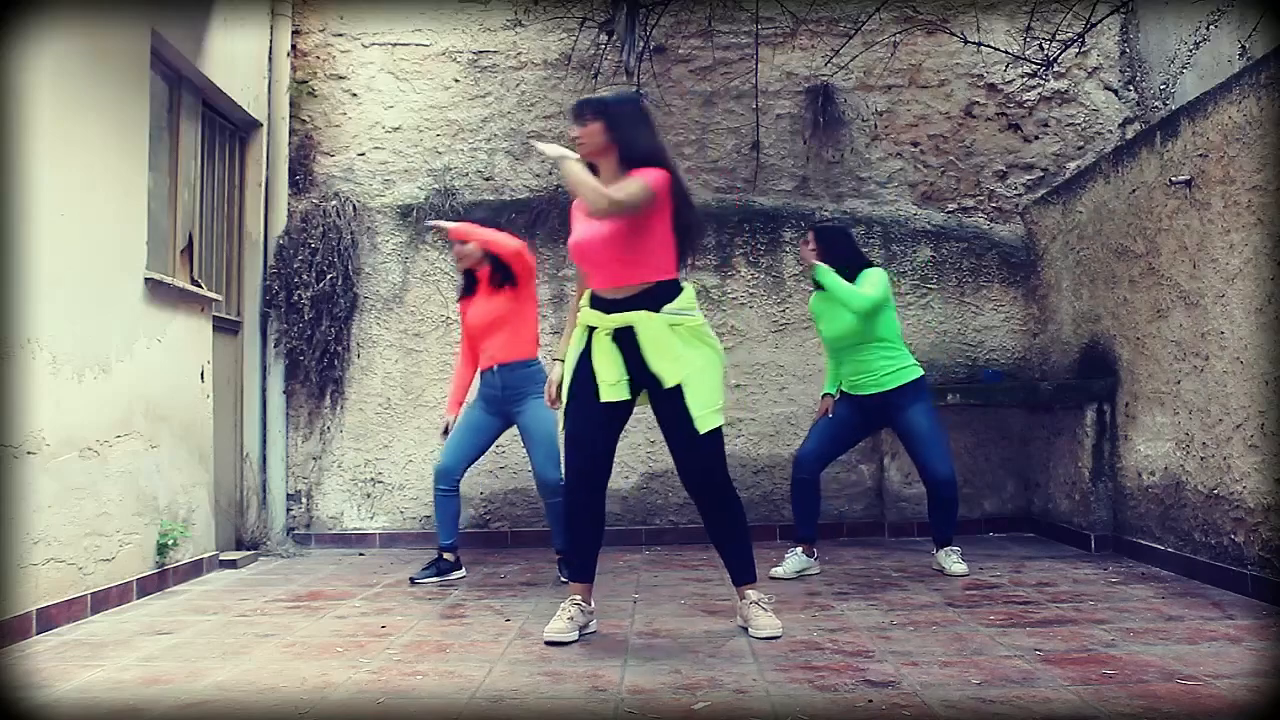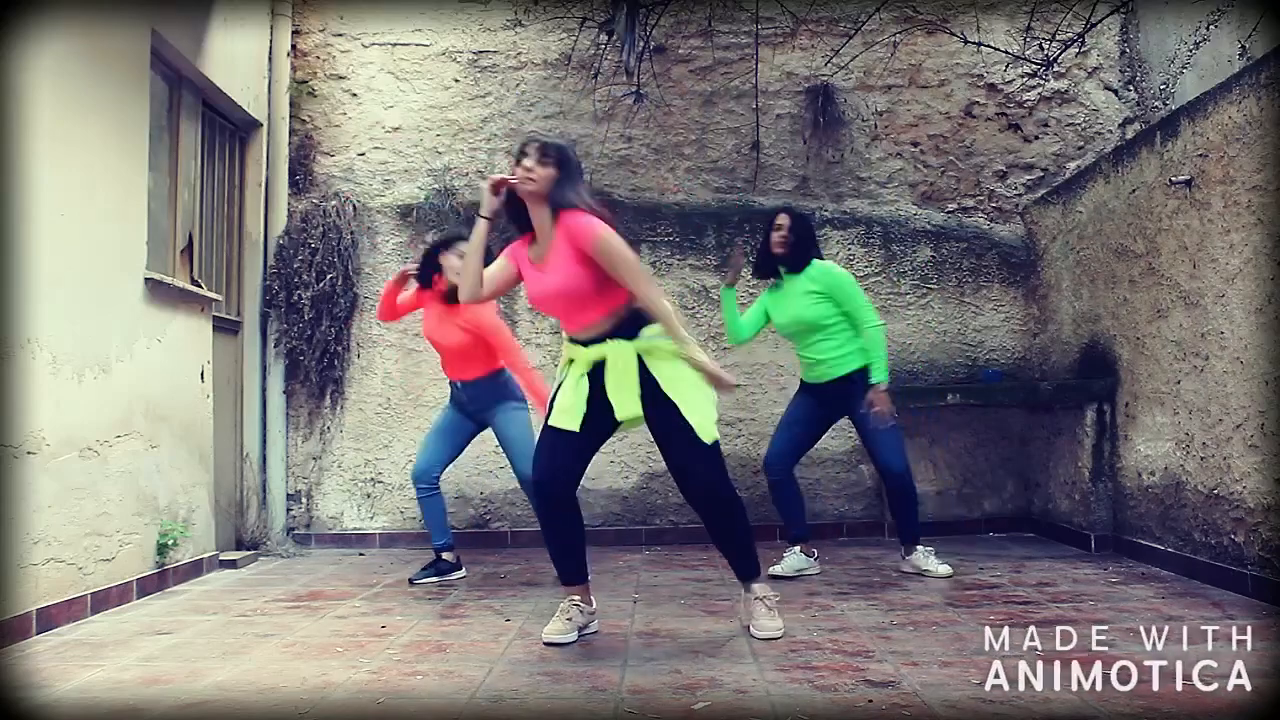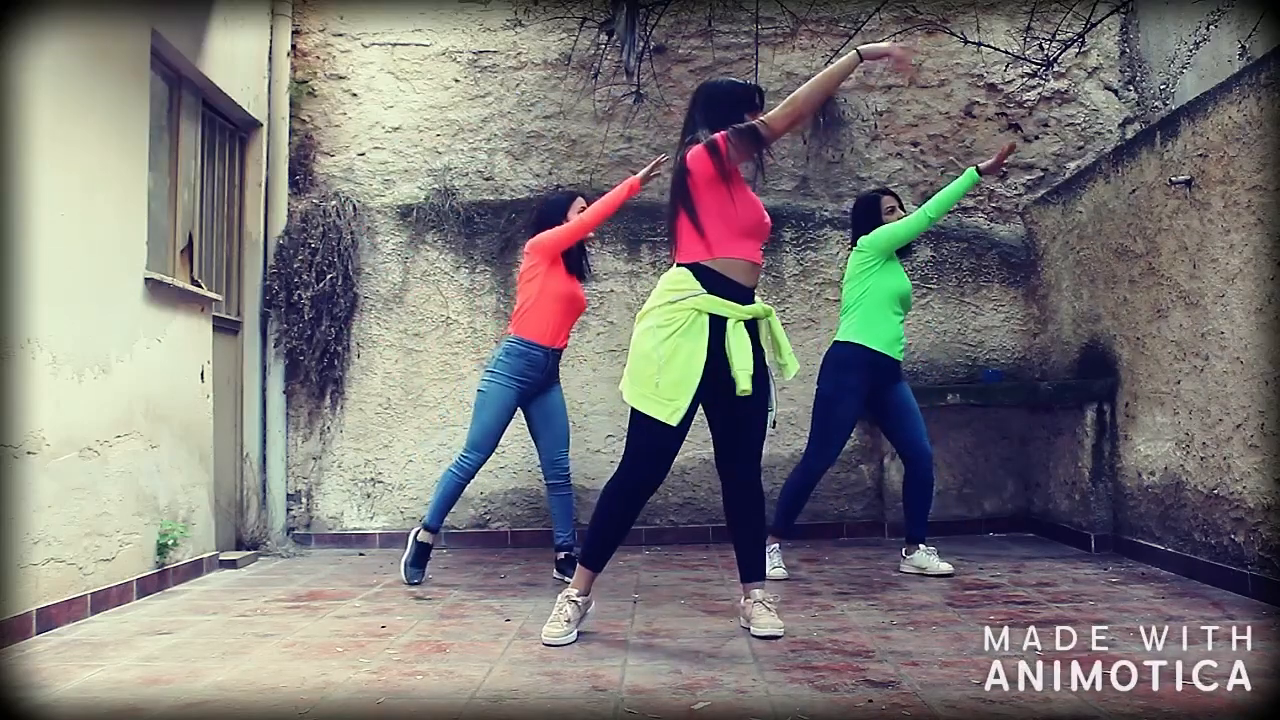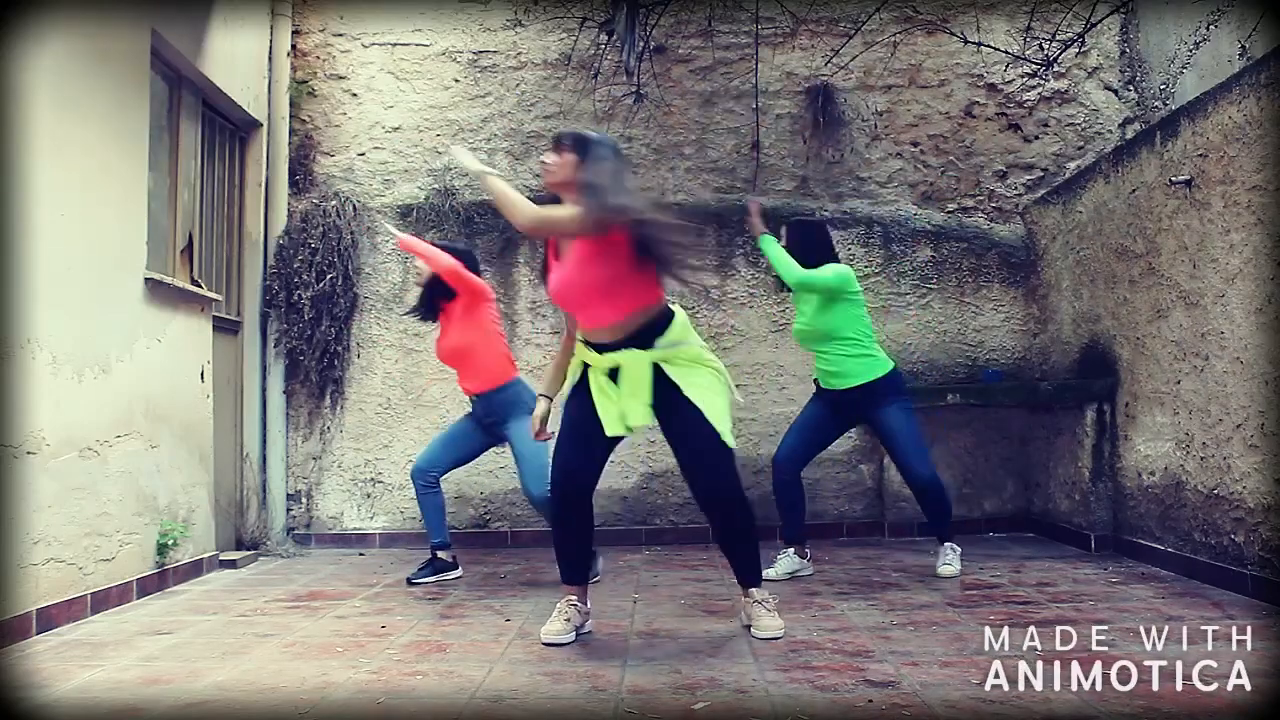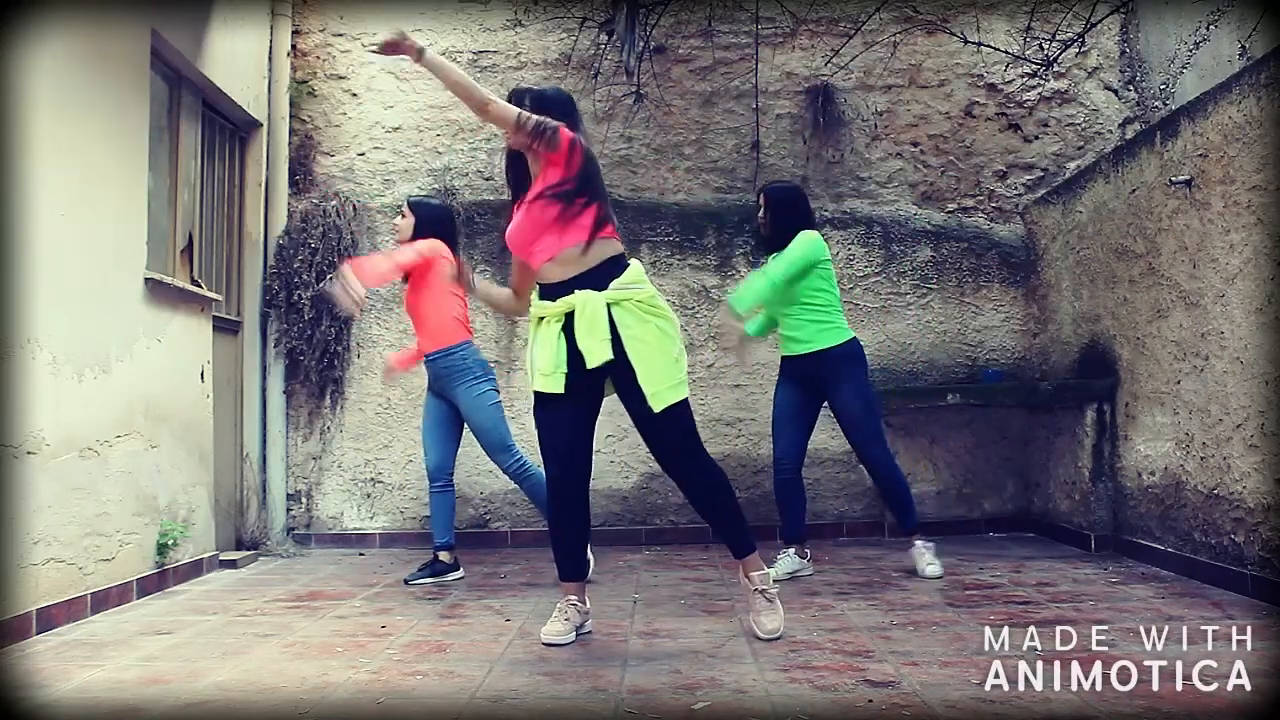
dt=1s
person 1, frame 1
left shoulder: (651, 180)
right shoulder: (580, 205)
left elbow: (604, 204)
left wrist: (564, 159)
right wrist: (561, 359)
left hip: (665, 335)
right hip: (602, 341)
left knee: (705, 473)
right knee: (582, 476)
left ankle: (749, 595)
right ankle: (579, 601)
person 1, frame 2
left shoulder: (582, 225)
right shoulder: (521, 251)
left elbow: (645, 285)
right elbow: (470, 294)
left wrist: (693, 352)
right wrist: (484, 217)
left hip: (649, 357)
right hip: (588, 368)
left knee: (705, 480)
right knee: (549, 481)
left ankle: (756, 590)
right ankle: (579, 602)
person 1, frame 3
left shoulder: (726, 178)
right shoulder: (706, 156)
right elbow: (791, 112)
right wrist: (858, 55)
left hip: (736, 327)
right hip: (689, 321)
left knee: (743, 470)
right knee: (643, 467)
left ankle: (753, 595)
right ankle: (578, 593)
person 1, frame 4
left shoulder: (609, 217)
right shoulder: (558, 243)
left elbow: (526, 218)
left wrist: (482, 170)
right wrist: (548, 394)
left hip: (663, 362)
right hip: (599, 370)
left knee: (717, 483)
right knee: (567, 487)
left ankle: (754, 594)
right ankle: (574, 602)
person 1, frame 5
left shoulder: (565, 152)
right shoulder: (524, 205)
left elbow: (485, 105)
right elbow: (520, 300)
left wrist: (421, 53)
right wrist: (473, 284)
left hip: (618, 313)
right hip: (560, 332)
left knee: (679, 452)
right knee: (563, 473)
left ankle: (755, 574)
right ankle: (573, 601)
person 2, frame 1
left shoulder: (873, 278)
right shoulder: (817, 302)
left elbow: (860, 304)
left wrist: (818, 268)
right wrist: (828, 392)
left hip: (906, 392)
right hip: (854, 400)
left knee: (940, 475)
right knee: (805, 461)
left ankle: (944, 548)
right ankle: (805, 552)
person 2, frame 2
left shoulder: (827, 273)
right shoulder: (773, 292)
left elbow: (871, 325)
right elbow: (740, 335)
left wrist: (879, 384)
right wrist: (729, 287)
left hip: (859, 381)
right hip: (815, 389)
left knee: (894, 468)
right knee: (776, 464)
left ankle: (913, 550)
right ankle: (803, 552)
person 2, frame 3
left shoulder: (888, 263)
right shoulder: (870, 246)
right elbow: (927, 214)
right wrist: (978, 172)
left hip: (887, 373)
right hip: (850, 364)
left knee: (921, 458)
right knee: (818, 460)
left ankle: (914, 550)
right ankle: (773, 543)
person 2, frame 4
left shoulder: (839, 275)
right shoulder: (800, 295)
left elbow: (798, 276)
left wrist: (763, 236)
left hip: (880, 391)
right hip: (831, 397)
left knee: (922, 475)
right knee: (784, 463)
left ankle: (946, 545)
right ankle: (796, 553)
person 2, frame 5
left shoulder: (808, 241)
right shoulder: (778, 257)
left elbow: (774, 275)
right elbow: (771, 318)
left wrist: (739, 307)
right wrist: (747, 329)
left hip: (840, 361)
right hip: (795, 369)
left knee: (874, 455)
right knee: (784, 462)
left ankle: (916, 542)
right ankle: (795, 552)
person 3, frame 1
left shoulder: (519, 279)
right shoulder: (468, 298)
left elbow: (515, 249)
right elbow: (467, 358)
left wrist: (460, 229)
right wrist: (453, 408)
left hip: (527, 387)
right hip: (488, 393)
left knee: (549, 477)
right knee: (446, 469)
left ankle: (567, 556)
right ankle: (448, 558)
person 3, frame 2
left shoulder: (477, 305)
right shoulder: (428, 291)
left elbow: (517, 358)
right elbow: (387, 313)
left wrist: (550, 410)
right wrist: (398, 280)
left hip: (499, 396)
right hip: (463, 400)
left knee: (530, 474)
right knee: (423, 473)
right ankle: (447, 559)
person 3, frame 3
left shoulder: (570, 271)
right shoulder: (541, 248)
right elbow: (588, 222)
right wrist: (635, 183)
left hip: (547, 374)
right hip: (514, 365)
left knee: (558, 470)
right knee: (472, 459)
left ankle: (565, 557)
right ankle: (425, 535)
person 3, frame 4
left shoulder: (475, 296)
right shoulder: (445, 314)
left elbow: (452, 269)
left wrist: (406, 241)
left hip: (516, 407)
right hip: (482, 414)
left knee: (540, 491)
right knee: (424, 470)
right ankle: (444, 557)
person 3, frame 5
left shoulder: (433, 250)
right shoulder: (423, 270)
left elbow: (396, 259)
left wrist: (354, 273)
right wrist: (403, 358)
left hip: (463, 371)
right hip: (438, 380)
left knee: (510, 461)
right knee: (437, 471)
right ankle: (445, 558)
